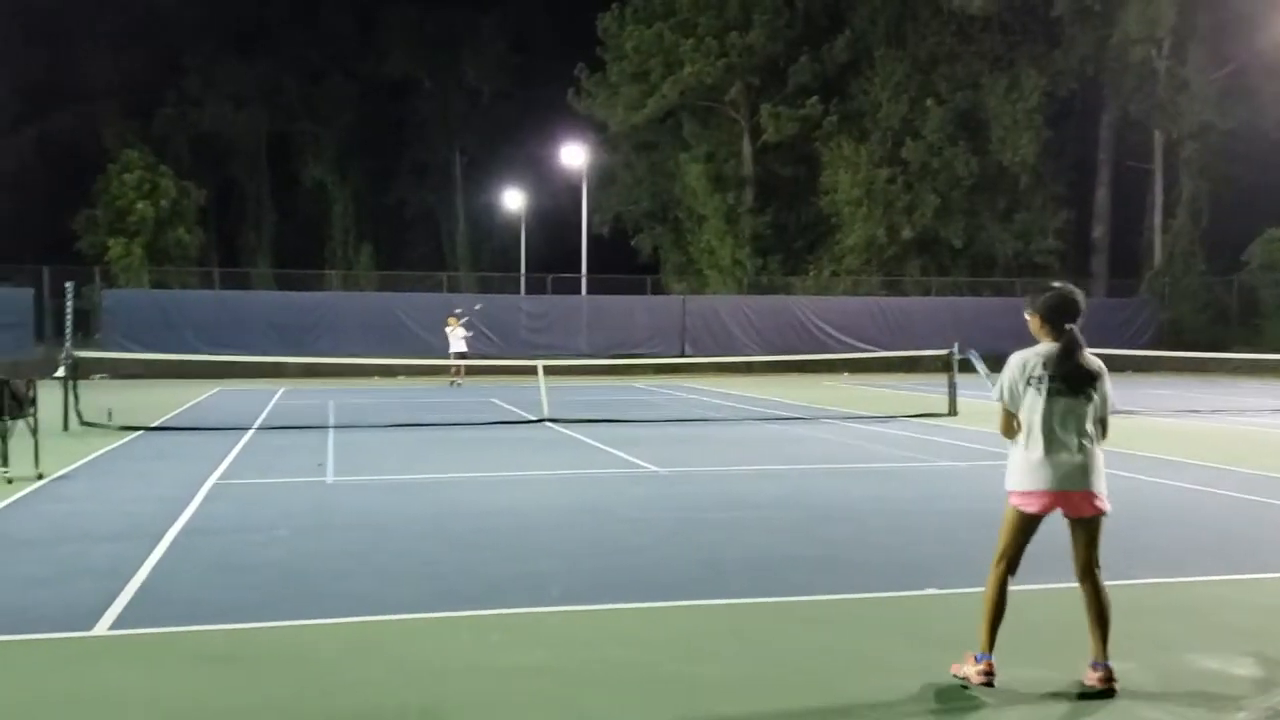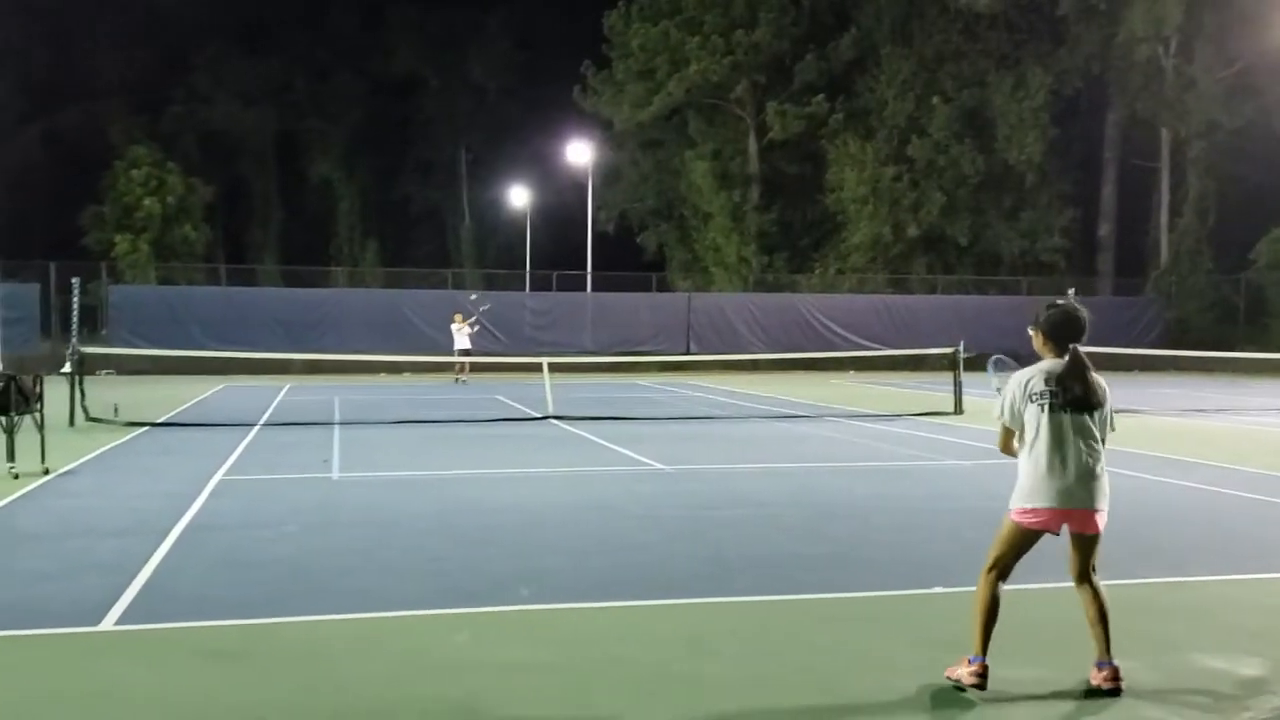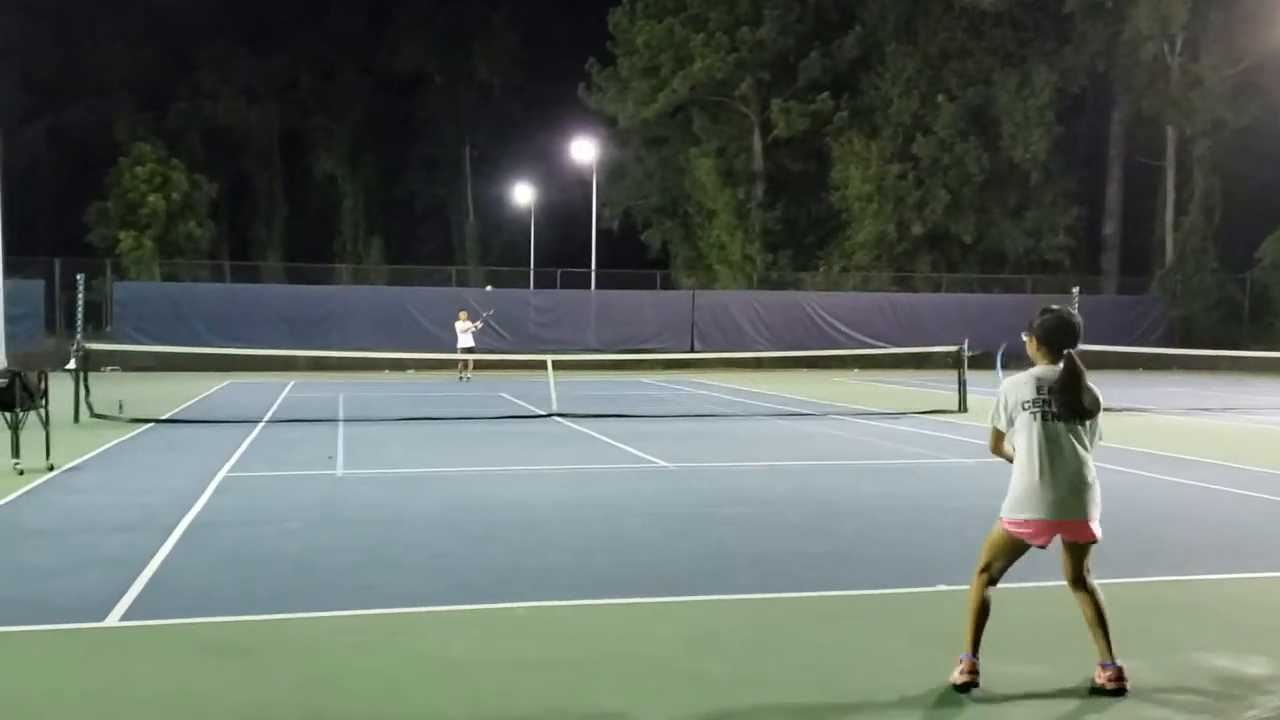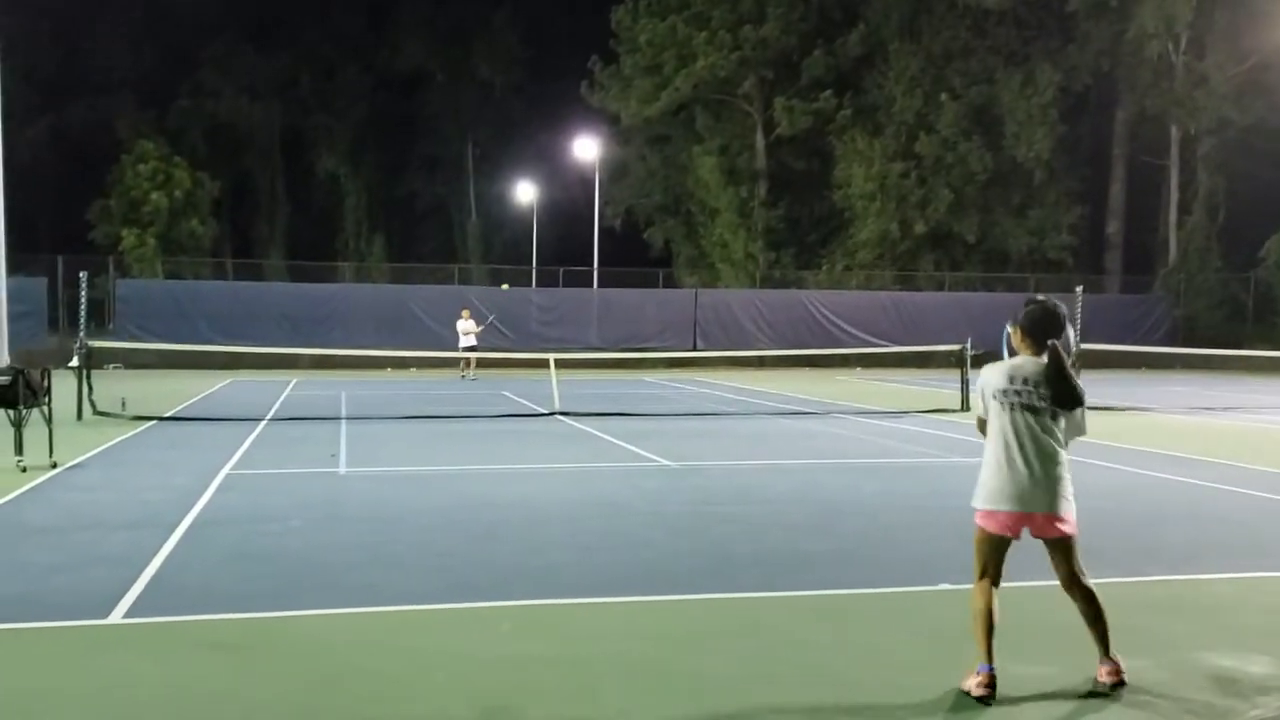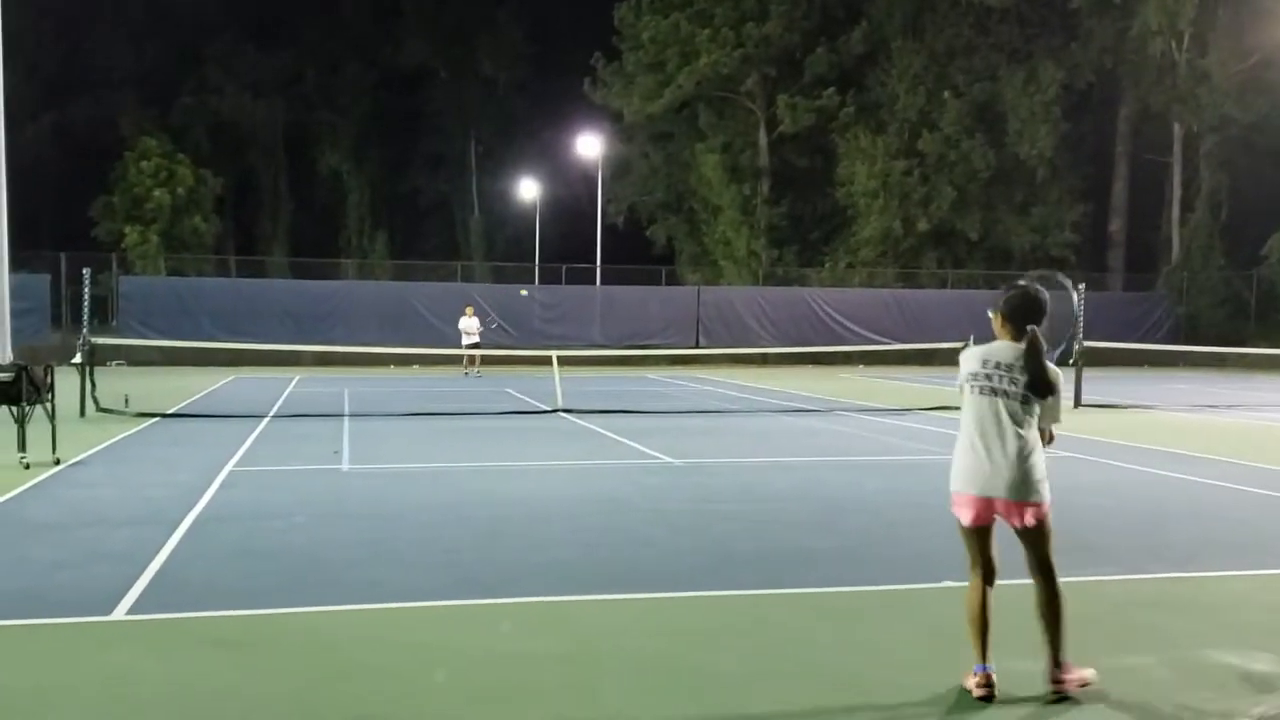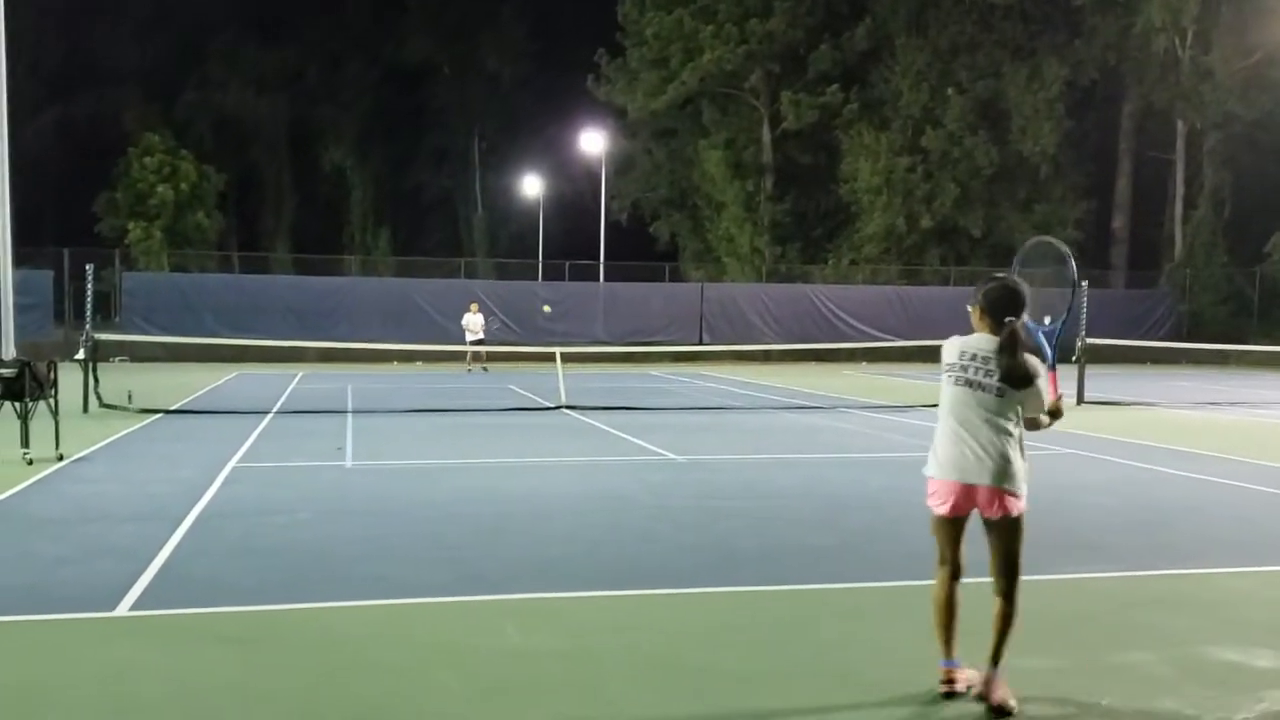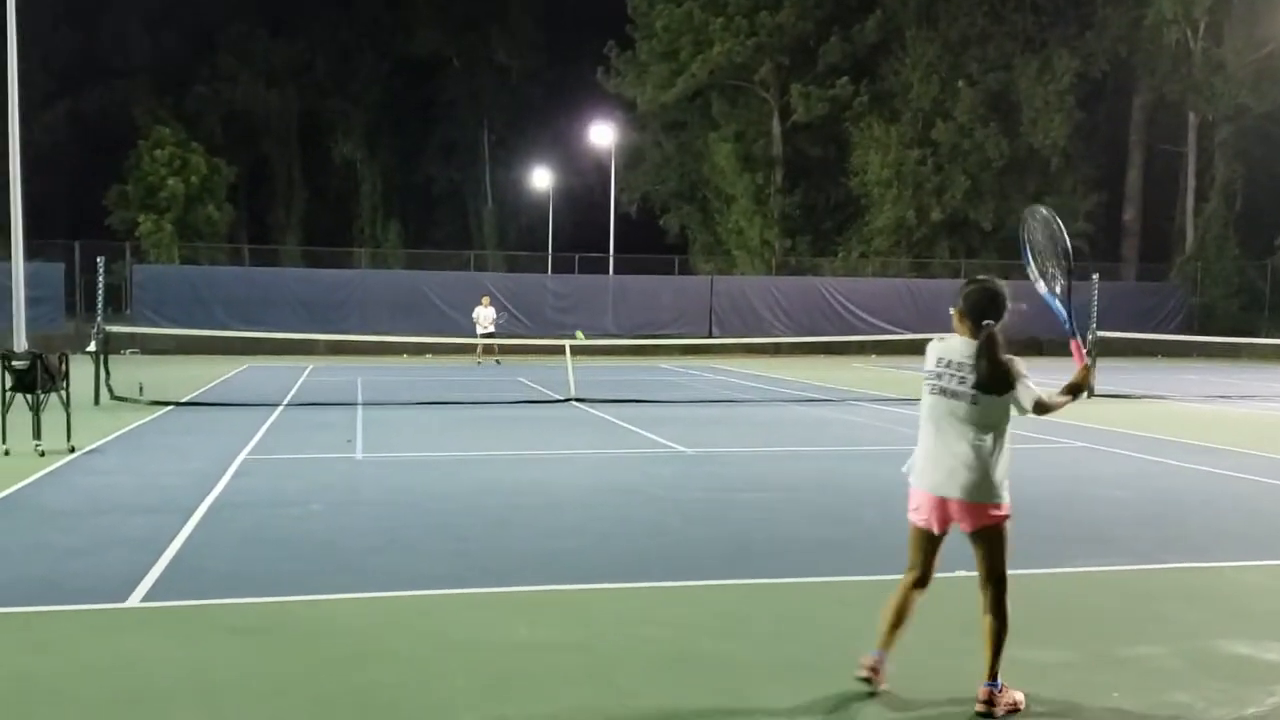
dt=0.1s
person 1, frame 1
left shoulder: (1021, 363)
right shoulder: (1094, 367)
left elbow: (1008, 429)
right elbow: (1100, 430)
left hip: (1034, 480)
right hip: (1084, 481)
left knee: (1003, 568)
right knee: (1089, 573)
left ankle: (983, 662)
right ankle: (1100, 667)
person 1, frame 2
left shoulder: (1025, 379)
right shoulder: (1097, 385)
left elbow: (1005, 445)
right elbow: (1099, 443)
left hip: (1039, 496)
right hip: (1088, 495)
left knee: (993, 574)
right knee: (1084, 577)
left ankle: (976, 664)
right ankle: (1106, 667)
person 1, frame 3
left shoulder: (1014, 387)
right shoulder: (1089, 394)
left elbow: (997, 445)
right elbow: (1083, 448)
left hip: (1030, 506)
right hip: (1078, 506)
left knee: (983, 576)
right knee: (1080, 581)
left ankle: (969, 665)
right ankle: (1110, 668)
person 1, frame 4
left shoulder: (992, 374)
right shoulder: (1071, 386)
right elbow: (1064, 441)
left hip: (999, 498)
right hip: (1051, 498)
left knee: (985, 581)
right knee: (1074, 580)
left ankle: (984, 675)
right ankle: (1108, 663)
person 1, frame 5
left shoulder: (970, 358)
right shoulder: (1046, 374)
right elbow: (1043, 436)
left hip: (971, 484)
right hip: (1020, 486)
left knee: (981, 576)
right knee: (1045, 576)
left ankle: (982, 674)
right ankle: (1058, 669)
person 1, frame 6
left shoulder: (953, 347)
right shoulder: (1027, 366)
right elbow: (1033, 422)
right wrist: (1053, 414)
left hip: (950, 474)
right hip: (1000, 479)
left knee: (947, 570)
right knee: (1005, 582)
left ankle: (950, 668)
right ankle: (992, 680)
person 1, frame 7
left shoulder: (936, 350)
right shoulder: (1006, 368)
right elbow: (1040, 406)
left wrist: (992, 313)
right wrist: (1075, 389)
left hip: (929, 486)
right hip: (977, 493)
left knee: (917, 576)
right knee: (994, 590)
left ankle: (875, 661)
